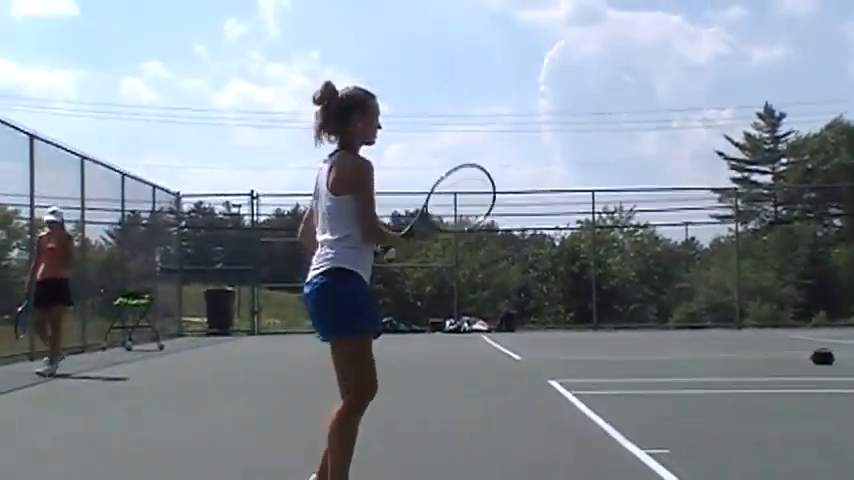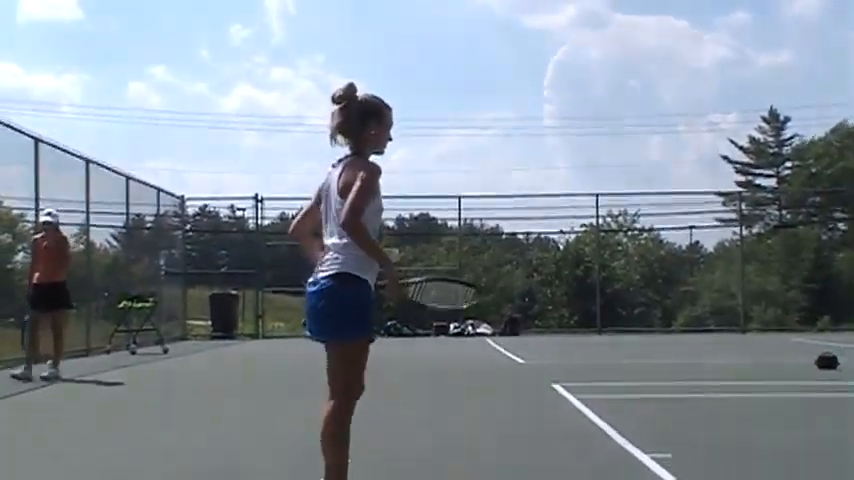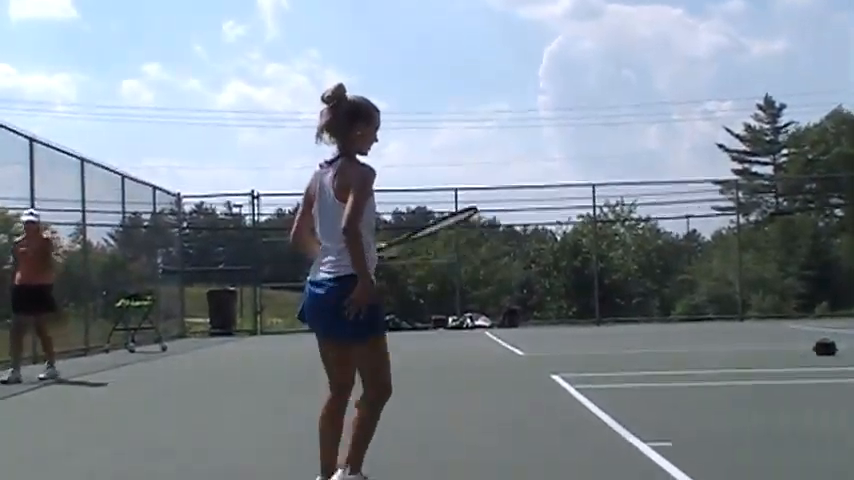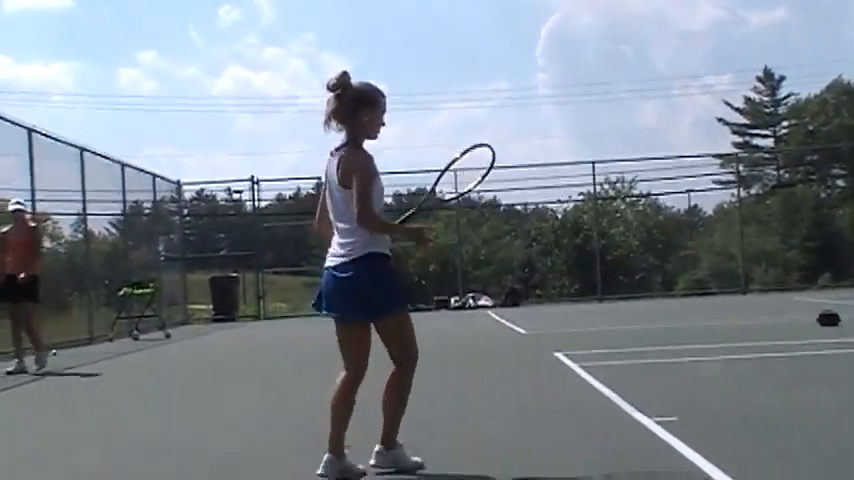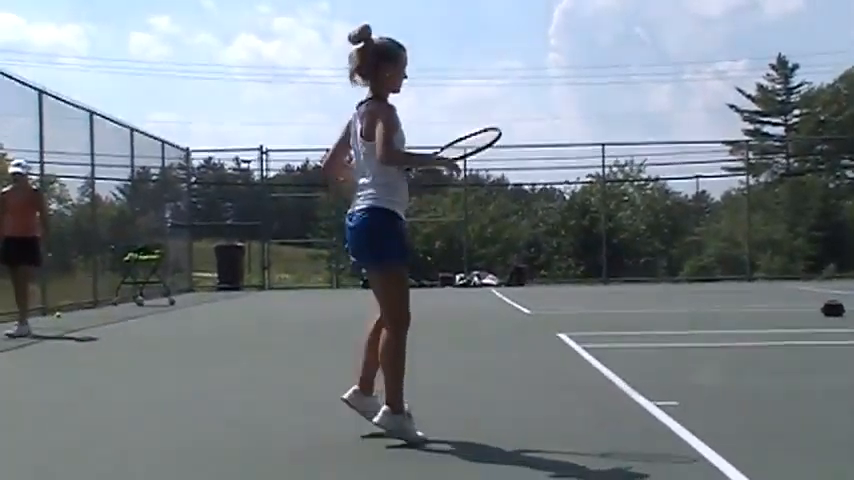
dt=0.3s
person 1, frame 1
left shoulder: (328, 169)
right shoulder: (357, 166)
left elbow: (306, 234)
right elbow: (370, 231)
right wrist: (393, 238)
left hip: (325, 282)
right hip: (341, 284)
left knee: (362, 389)
right knee: (355, 395)
person 1, frame 2
left shoulder: (335, 173)
right shoulder: (366, 170)
left elbow: (299, 230)
right elbow: (351, 222)
right wrist: (387, 265)
left hip: (326, 285)
right hip: (346, 288)
left knee: (347, 392)
right knee: (343, 396)
person 1, frame 3
left shoulder: (319, 175)
right shoulder: (360, 172)
left elbow: (299, 235)
right elbow: (350, 227)
right wrist: (365, 279)
left hip: (320, 287)
right hip: (348, 287)
left knee: (339, 390)
right knee: (378, 388)
person 1, frame 4
left shoulder: (333, 161)
right shoulder: (361, 159)
left elbow: (323, 225)
right elbow: (365, 217)
right wrist: (406, 232)
left hip: (338, 270)
right hip: (369, 268)
left knee: (353, 369)
right knee: (405, 360)
right ankle: (388, 446)
person 1, frame 5
left shoulder: (360, 115)
right shoulder: (381, 111)
left elbow: (331, 166)
right elbow: (388, 155)
right wrist: (433, 160)
left hip: (370, 217)
right hip: (378, 220)
left knee: (389, 314)
right knee: (398, 318)
left ankle: (363, 389)
right ankle: (394, 409)
person 2, frame 1
left shoulder: (66, 238)
right shoulder: (41, 238)
left elbow: (69, 262)
right elbow: (36, 262)
right wrist: (29, 283)
left hip: (58, 283)
right hip: (41, 283)
left knee: (55, 325)
right knee: (39, 326)
left ankle: (51, 363)
right ankle: (56, 353)
person 2, frame 2
left shoulder: (61, 240)
right shoulder: (36, 240)
left elbow: (65, 264)
right elbow: (33, 264)
right wrist: (29, 286)
left hip: (56, 286)
right hip: (39, 286)
left knee: (57, 330)
right knee: (33, 328)
left ankle: (55, 367)
right ankle: (27, 368)
person 2, frame 3
left shoulder: (45, 241)
right shoulder: (18, 243)
left elbow: (48, 265)
right elbow: (16, 267)
right wrist: (14, 288)
left hip: (39, 288)
right hip: (21, 288)
left knee: (41, 331)
right knee: (16, 332)
left ankle: (51, 367)
right ankle: (15, 371)
person 2, frame 4
left shoulder: (33, 230)
right shoulder: (5, 233)
left elbow: (37, 254)
left wrist: (27, 272)
left hip: (28, 279)
right hip: (11, 278)
left knee: (27, 321)
right knee: (15, 322)
left ankle: (40, 350)
right ankle: (19, 361)
person 2, frame 5
left shoulder: (34, 193)
left elbow: (44, 217)
left hip: (28, 240)
left knee: (22, 283)
right knee: (17, 284)
left ankle: (22, 323)
right ankle: (24, 322)
